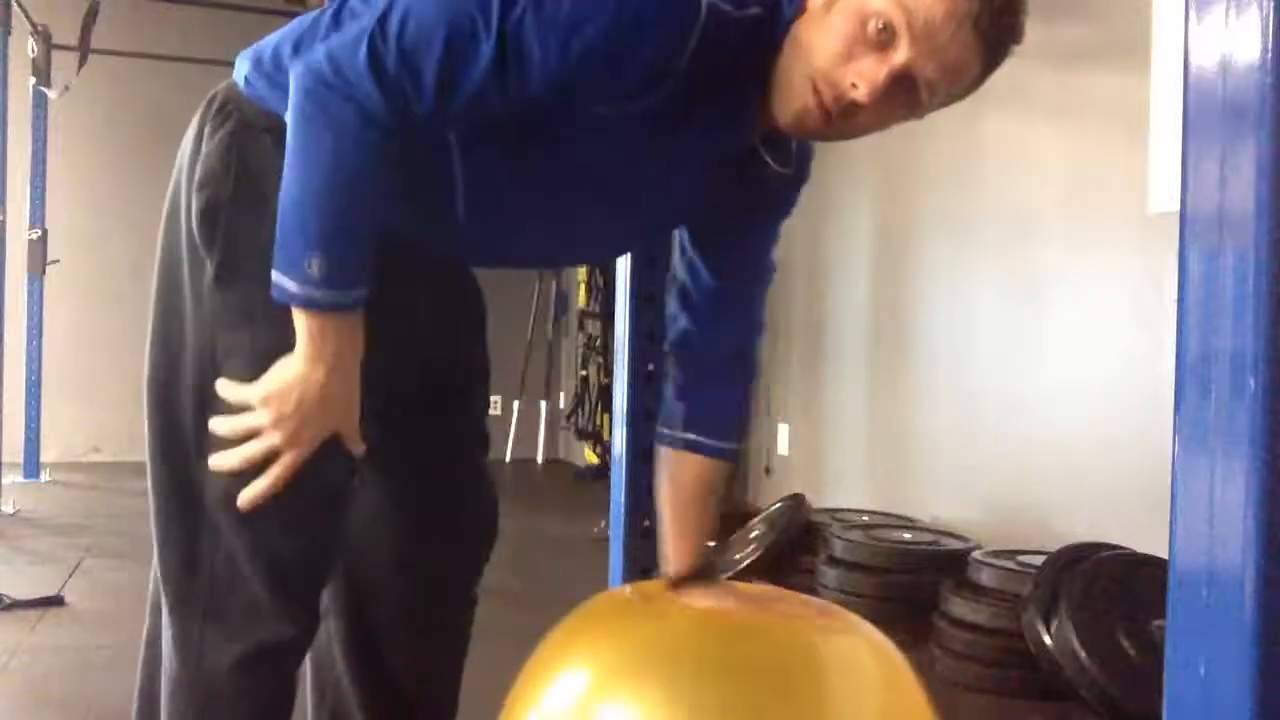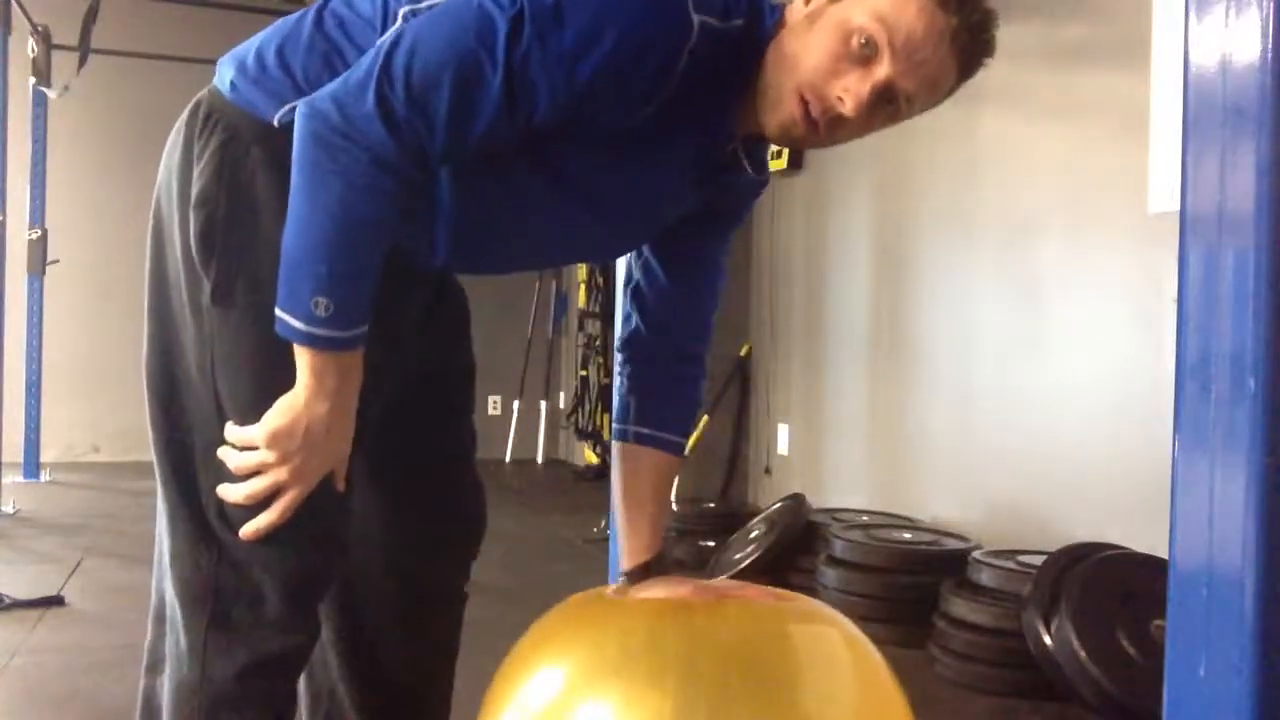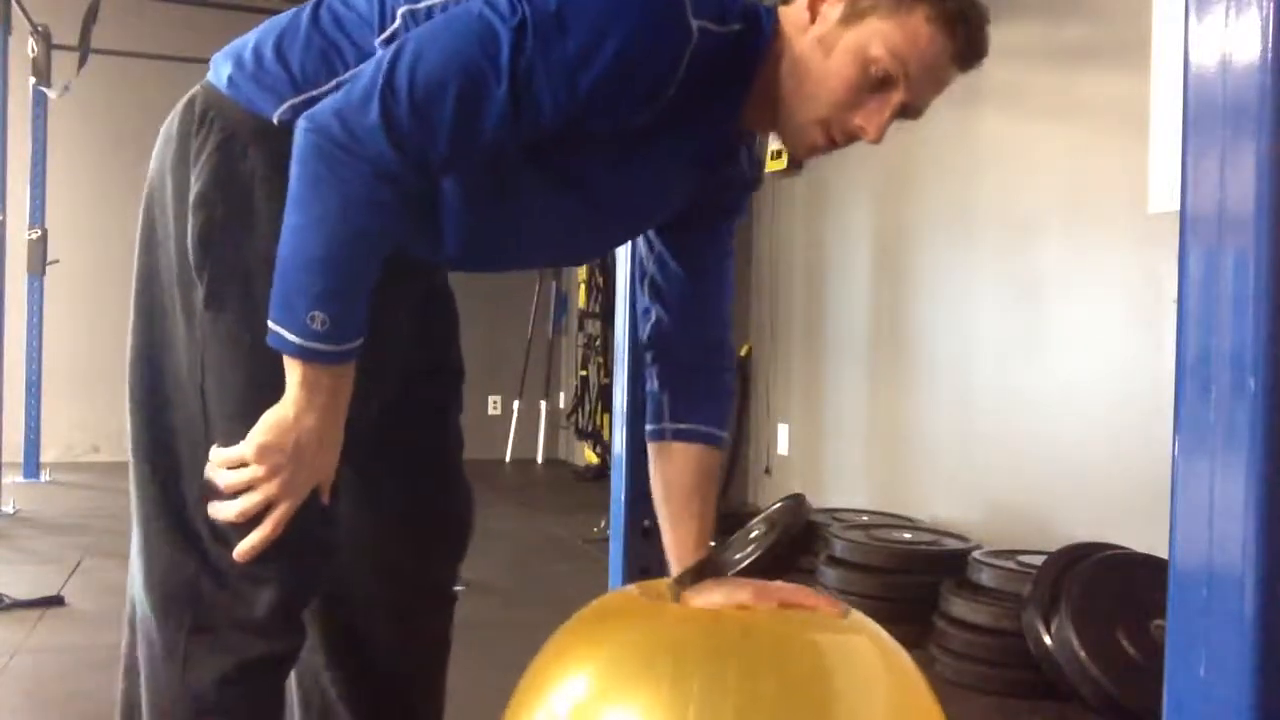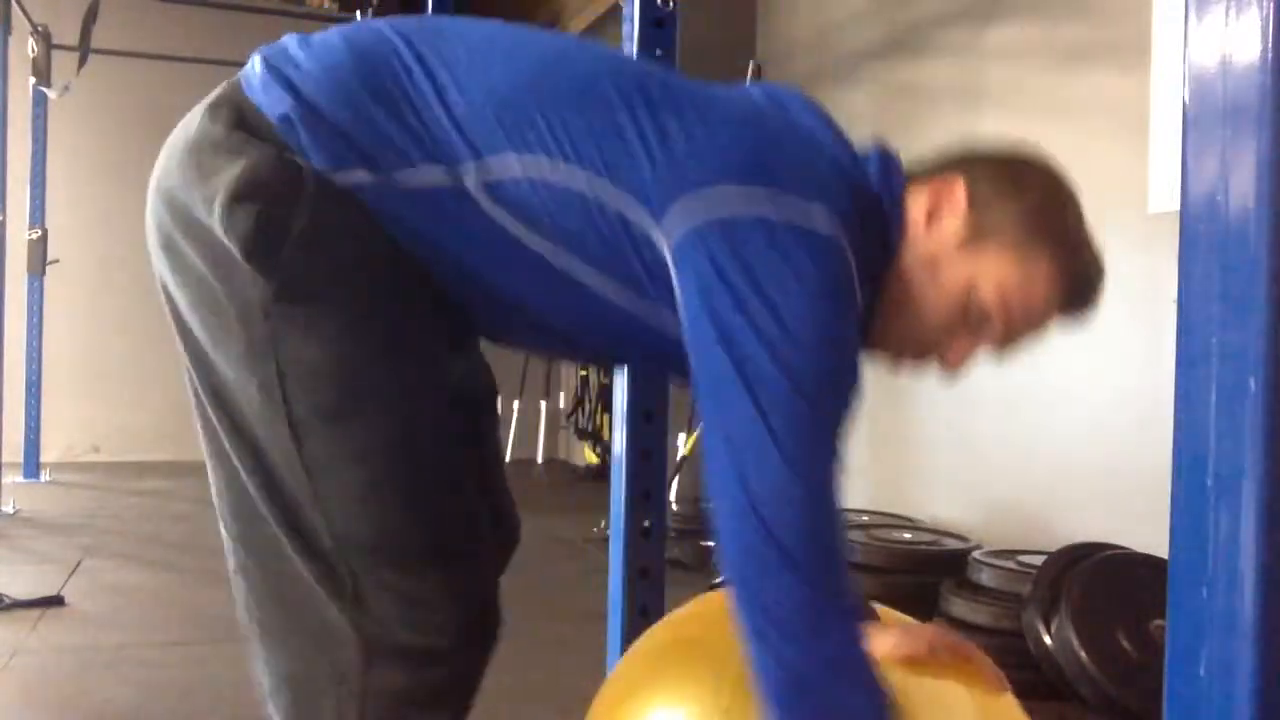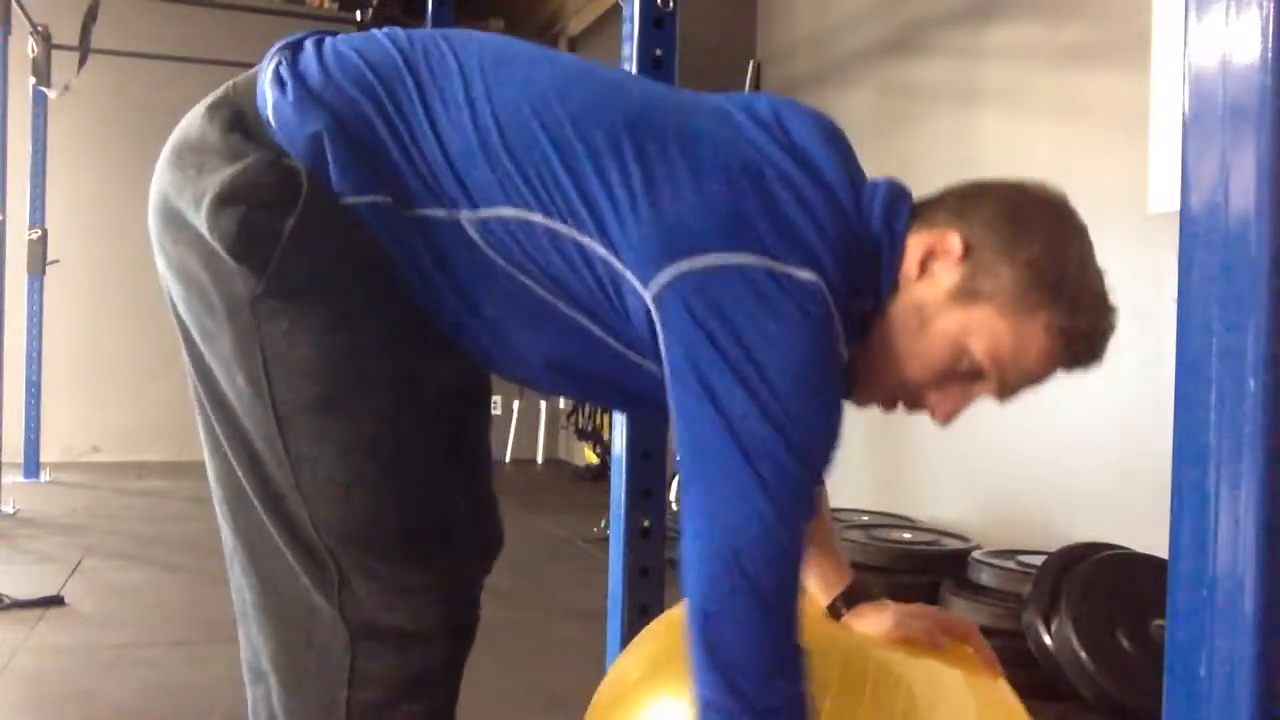
dt=0.7s
person 1, frame 1
left shoulder: (769, 163)
left elbow: (713, 351)
right elbow: (347, 85)
left wrist: (683, 578)
right wrist: (327, 356)
left hip: (410, 239)
right hip: (280, 155)
left knee: (429, 543)
right knee: (258, 561)
person 1, frame 2
left shoulder: (730, 165)
left elbow: (664, 348)
right elbow: (353, 125)
left wrist: (641, 571)
right wrist: (327, 390)
left hip: (393, 245)
right hip: (264, 163)
left knee: (419, 544)
right knee: (258, 562)
person 1, frame 3
left shoulder: (724, 160)
left elbow: (687, 353)
right elbow: (352, 138)
left wrist: (693, 574)
right wrist: (315, 404)
left hip: (382, 240)
right hip: (259, 161)
left knee: (408, 547)
right knee: (242, 571)
person 1, frame 4
left shoulder: (815, 210)
right shoulder: (790, 260)
left elbow: (763, 455)
right elbow: (790, 590)
left wrist: (844, 630)
left hip: (366, 208)
right hip: (268, 178)
left knee: (459, 553)
right knee: (395, 607)
person 1, frame 5
left shoulder: (828, 194)
right shoulder: (763, 308)
left elbow: (760, 454)
left wrist: (847, 601)
left hip: (386, 222)
right hip: (270, 186)
left knee: (440, 566)
right knee: (377, 607)
